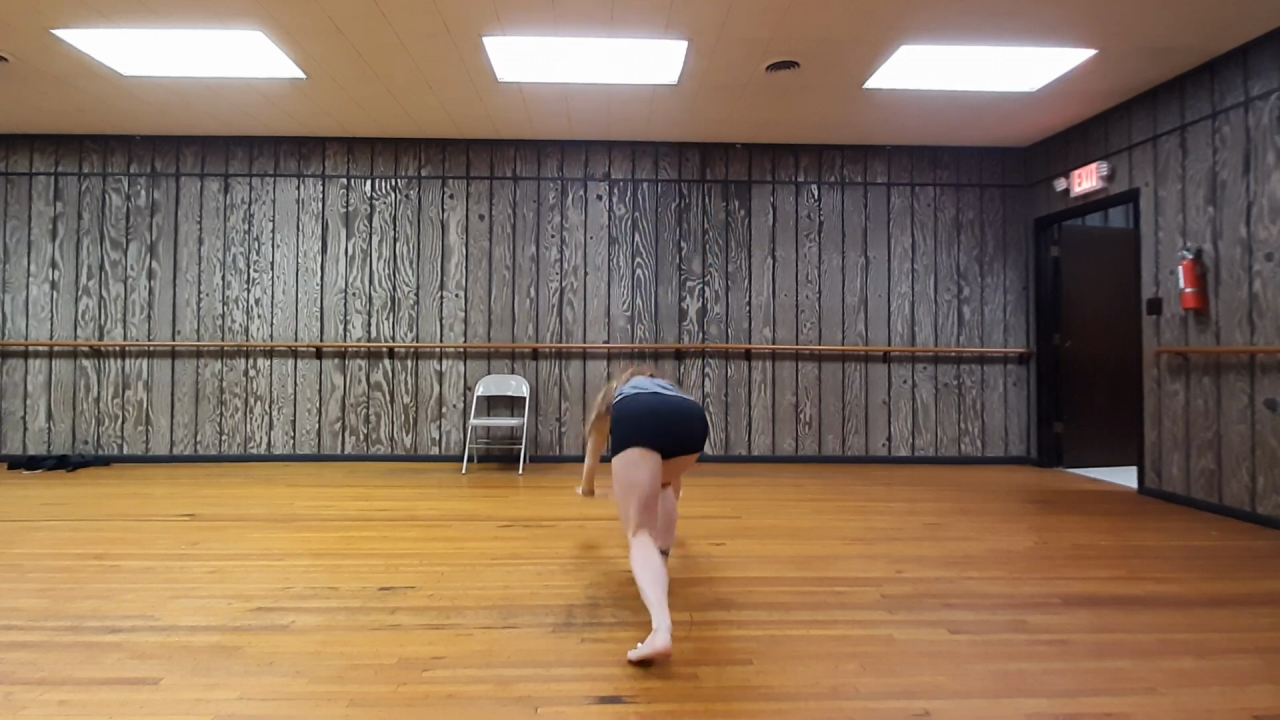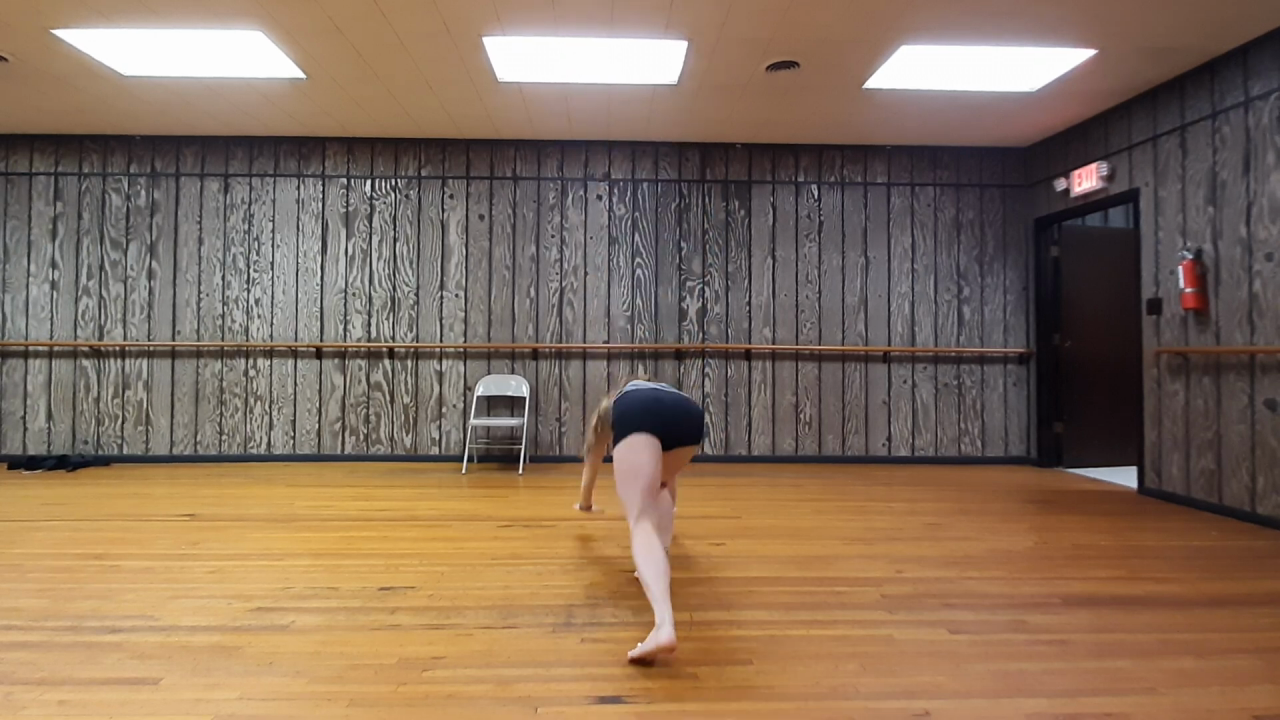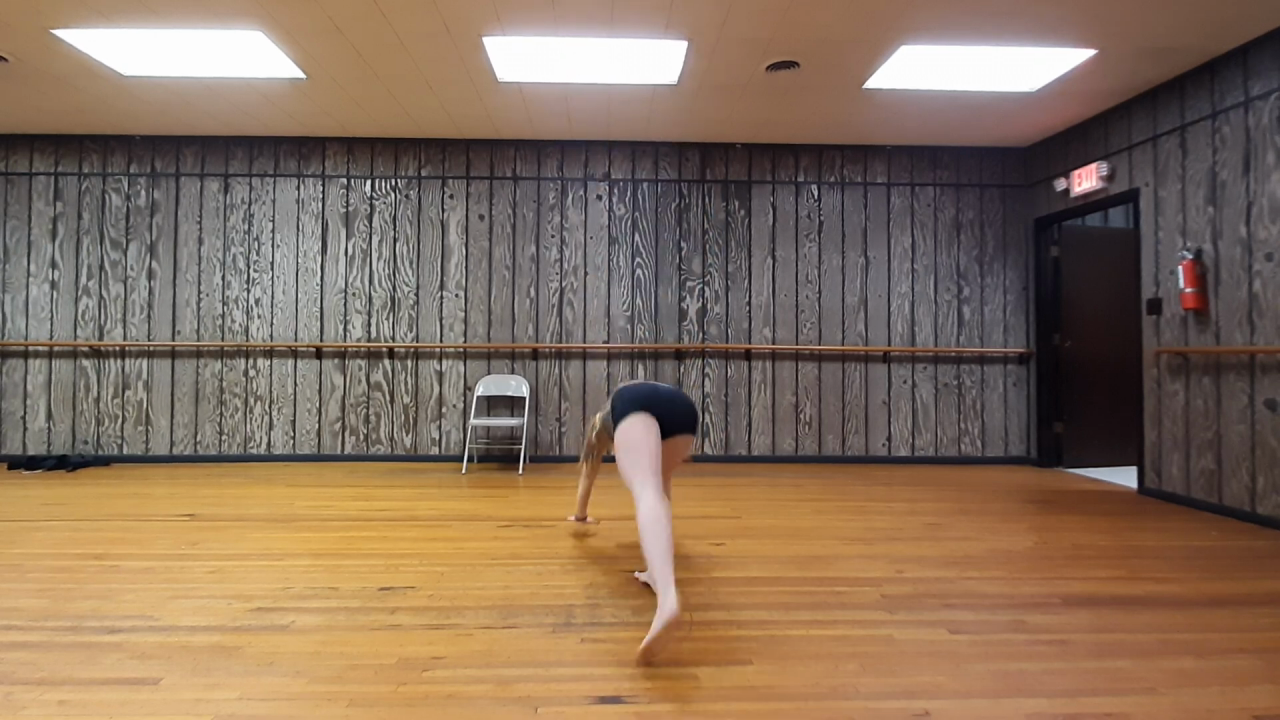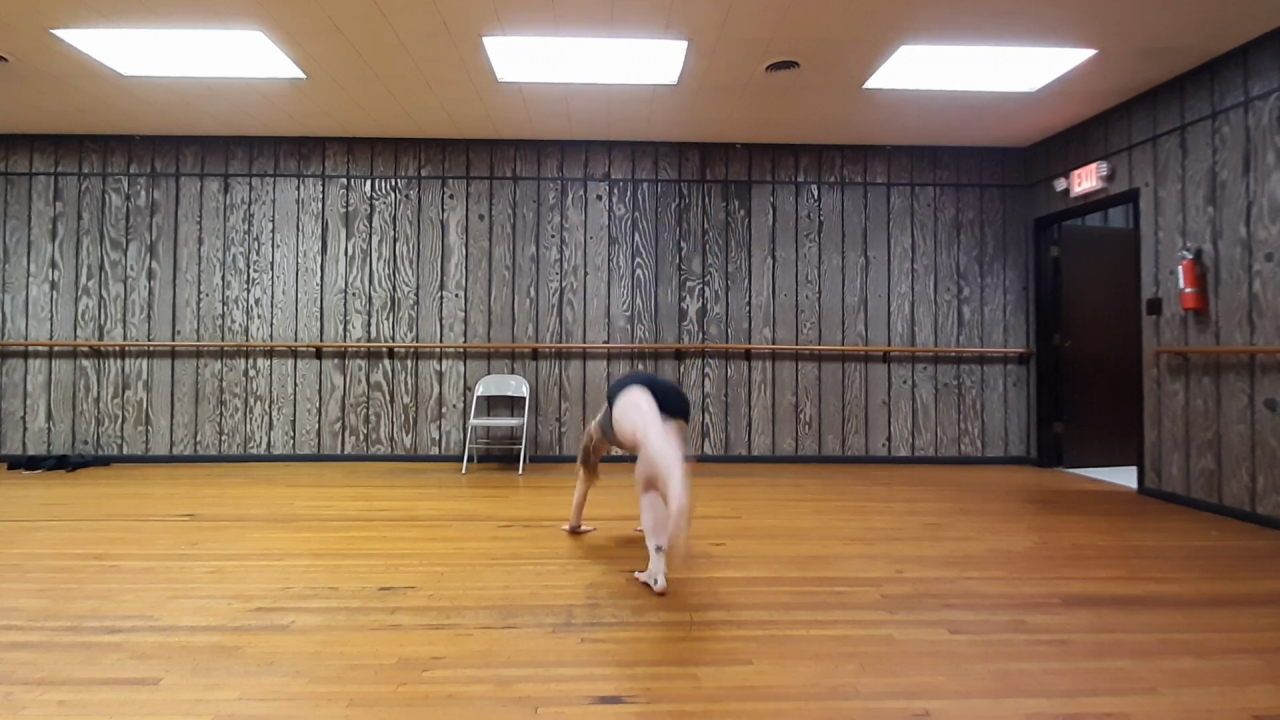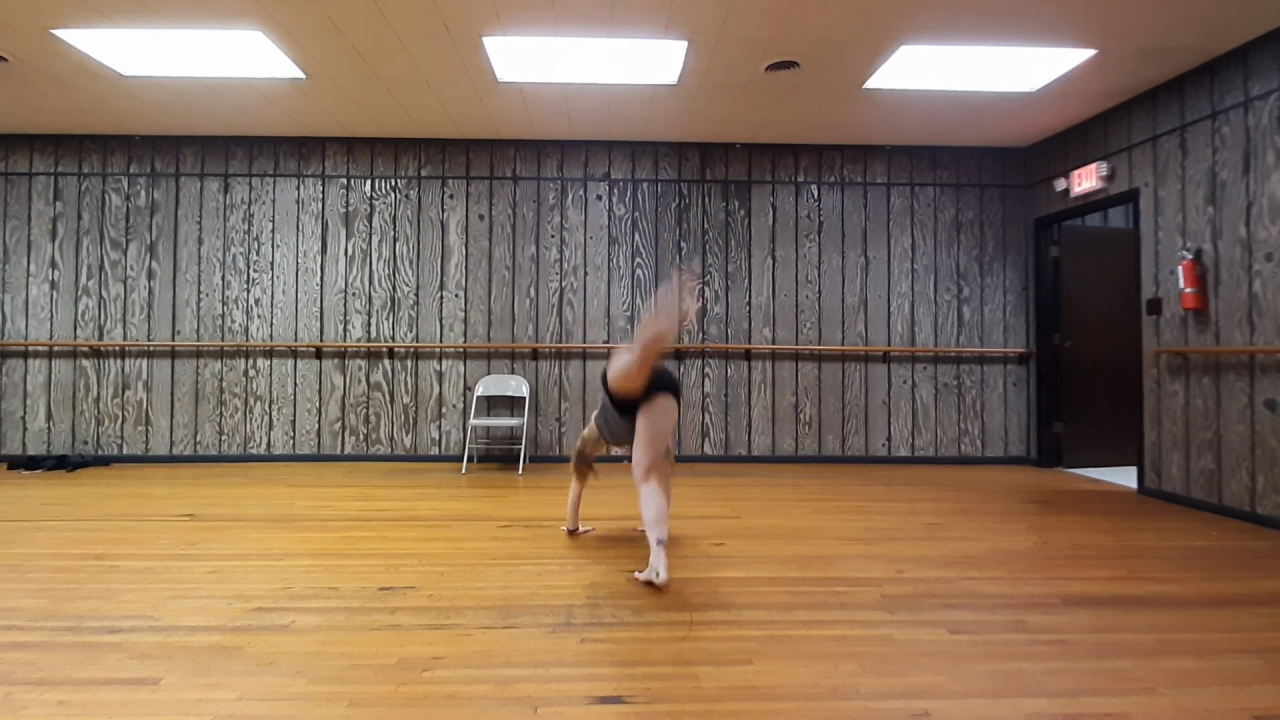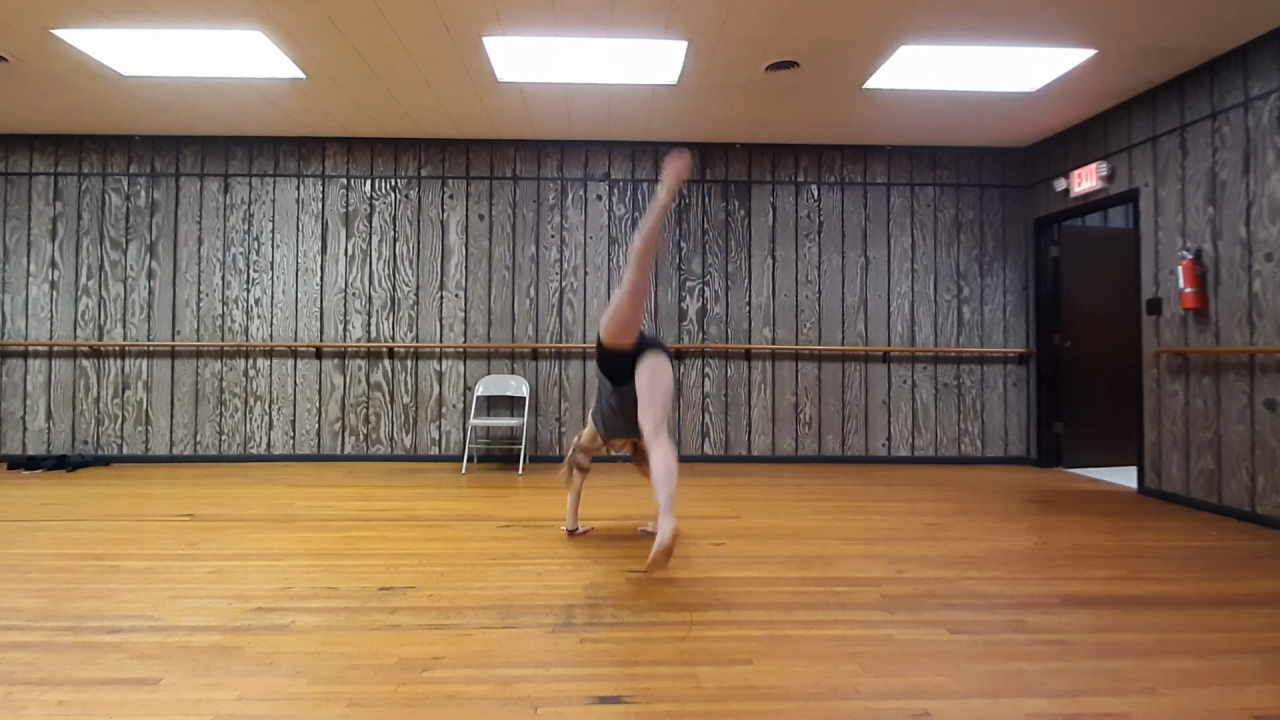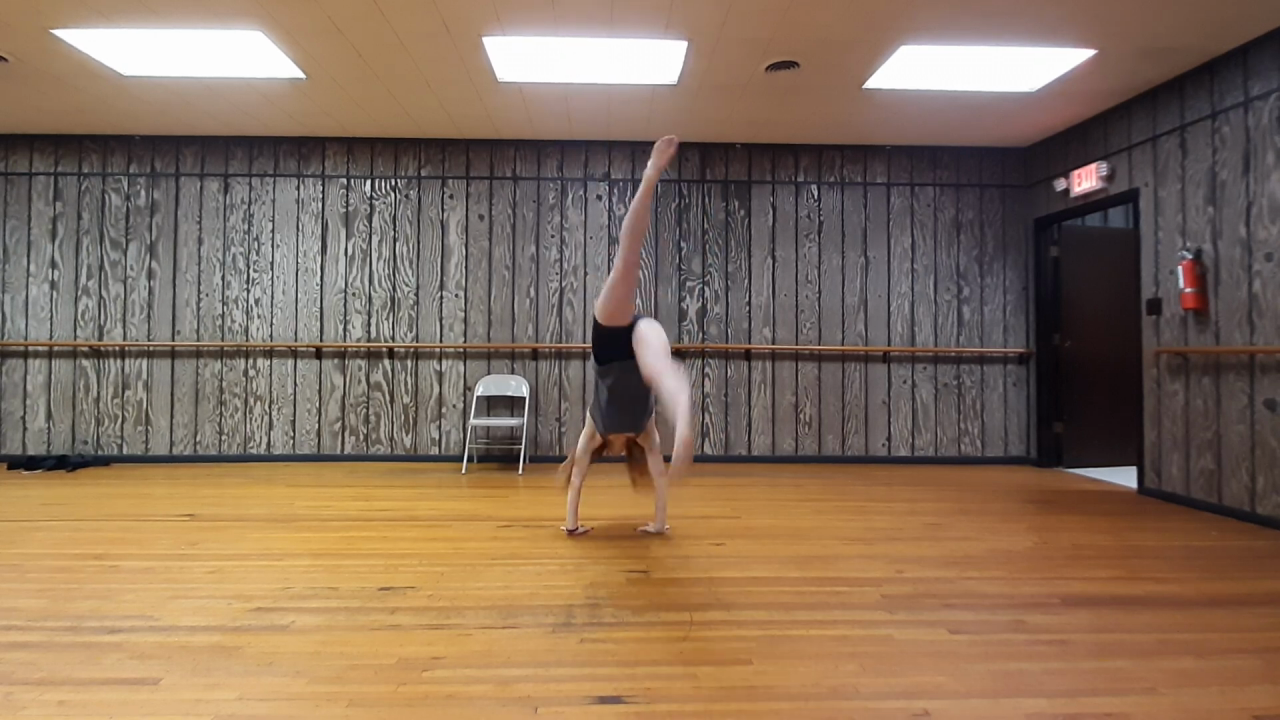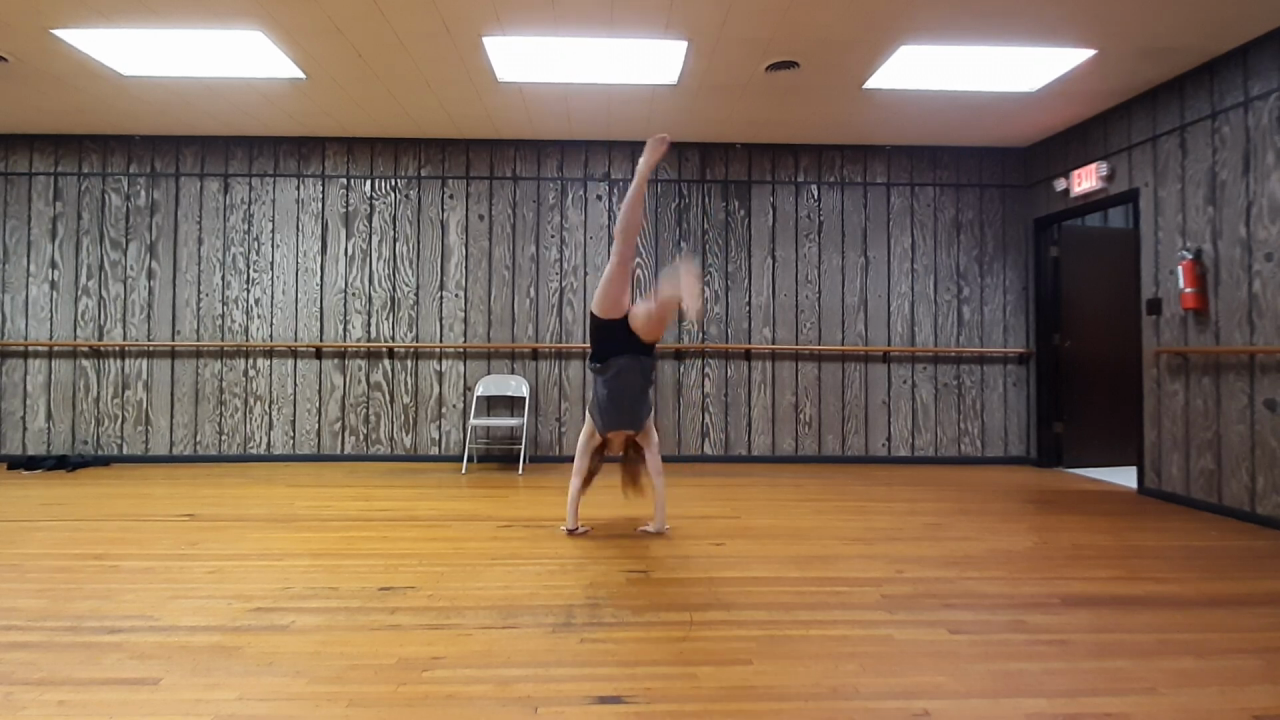
dt=0.1s
person 1, frame 1
left shoulder: (616, 393)
right shoulder: (669, 389)
left elbow: (593, 452)
left wrist: (587, 484)
right wrist: (674, 487)
left hip: (637, 421)
right hip: (692, 419)
left knee: (641, 535)
right knee: (664, 487)
left ankle: (661, 630)
right ankle: (660, 567)
person 1, frame 2
left shoulder: (610, 410)
left elbow: (592, 462)
right elbow: (671, 481)
left wrist: (585, 501)
right wrist: (668, 500)
left hip: (638, 415)
right hip: (688, 411)
left knee: (642, 526)
right knee: (661, 488)
left ankle: (664, 625)
person 1, frame 3
left shoulder: (604, 418)
left elbow: (588, 471)
right elbow: (663, 483)
left wrist: (580, 512)
left hip: (635, 405)
right hip: (682, 405)
left knee: (647, 497)
right knee: (656, 491)
left ankle: (668, 602)
right ankle: (657, 571)
person 1, frame 4
left shoulder: (600, 427)
left elbow: (583, 480)
left wrist: (575, 520)
left hip: (631, 390)
right hip: (671, 395)
left knee: (649, 436)
right knee: (650, 485)
left ankle: (677, 488)
person 1, frame 5
left shoulder: (598, 429)
left elbow: (578, 479)
right elbow: (651, 477)
left wrist: (573, 523)
left hip: (633, 378)
right hip: (658, 387)
right knee: (648, 478)
right ankle: (658, 563)
person 1, frame 6
left shoulder: (597, 428)
right shoulder: (634, 428)
left elbow: (576, 481)
left wrist: (573, 523)
right wrist: (658, 519)
left hip: (622, 354)
right hip: (648, 355)
left knee: (637, 279)
right knee: (655, 438)
left ankle: (665, 194)
right ankle: (666, 524)
person 1, frame 7
left shoulder: (596, 429)
right shoulder: (639, 431)
left elbow: (576, 478)
right elbow: (659, 472)
left wrist: (572, 520)
left hip: (615, 337)
right hip: (639, 334)
left knee: (628, 256)
person 1, frame 8
left shoulder: (596, 429)
right shoulder: (640, 429)
left elbow: (577, 477)
right elbow: (657, 474)
left wrist: (572, 522)
left hip: (610, 338)
right hip: (633, 347)
left knee: (622, 250)
